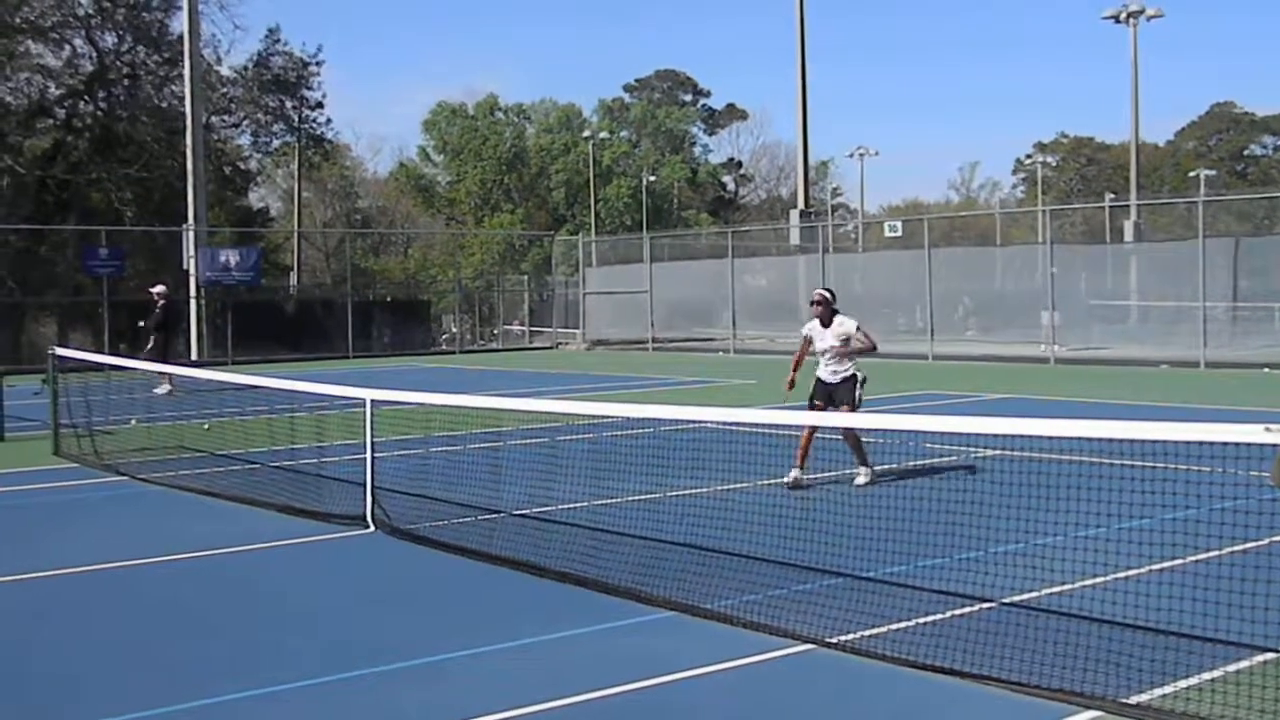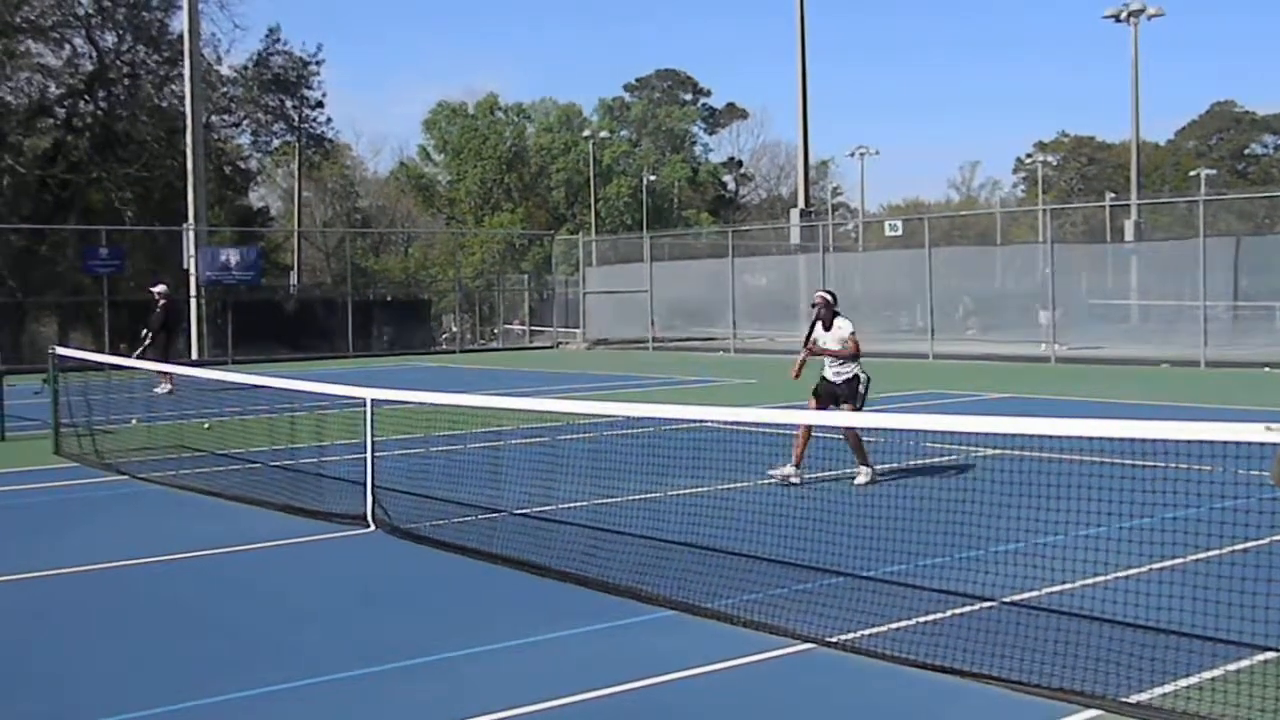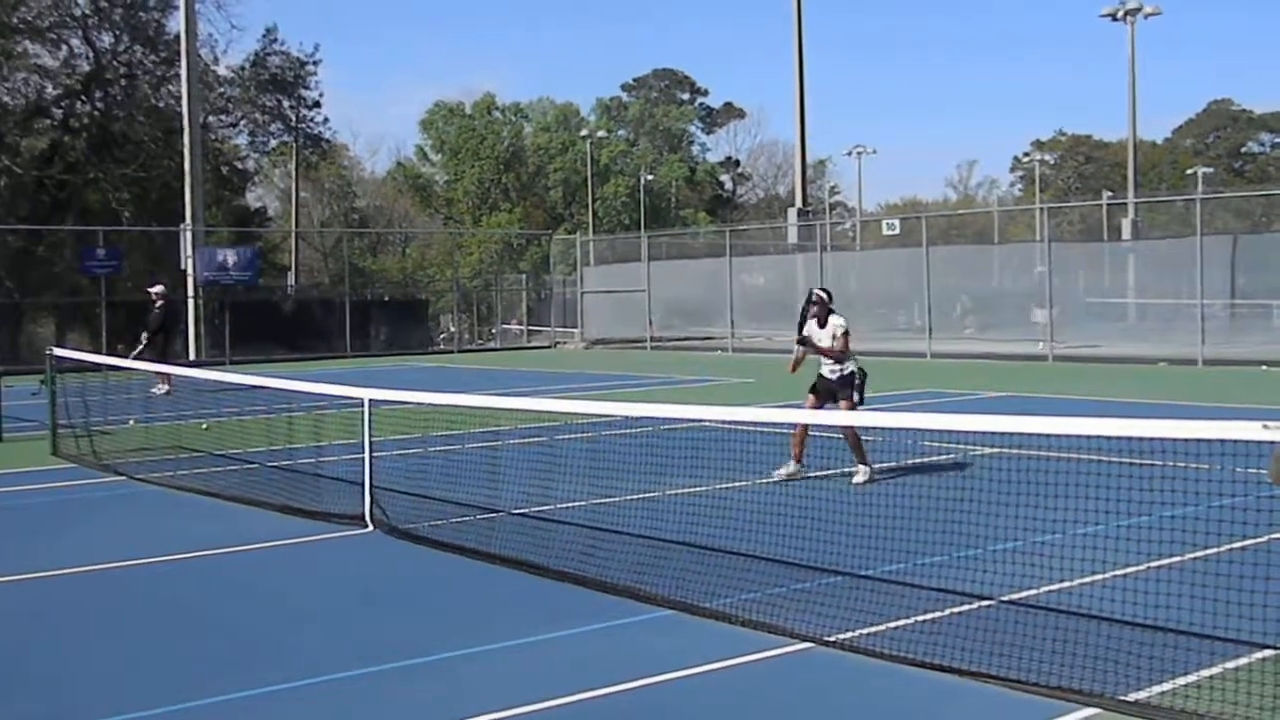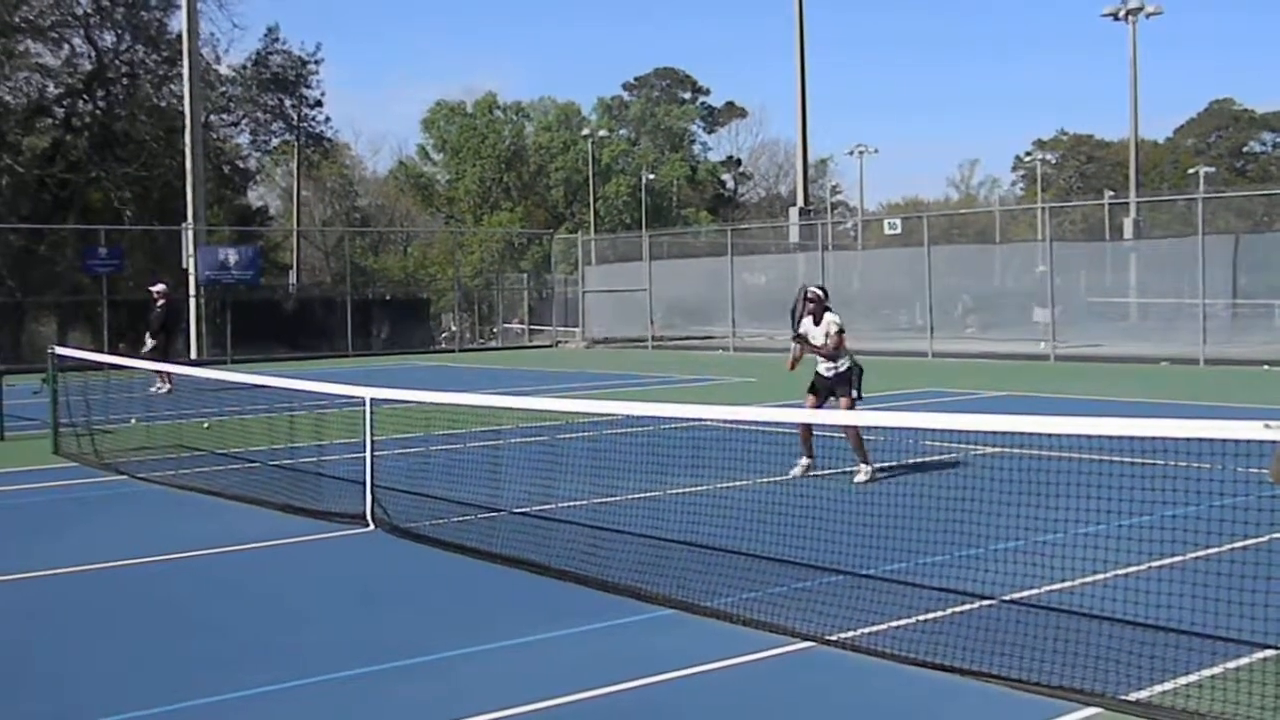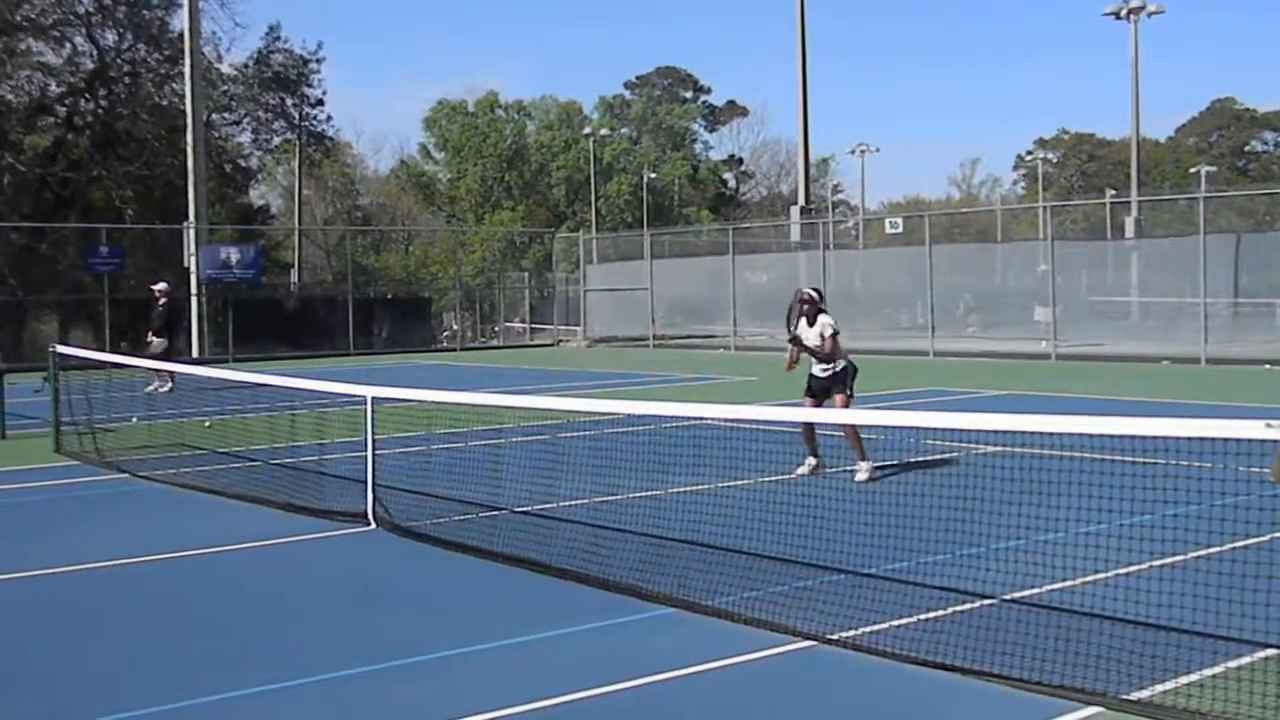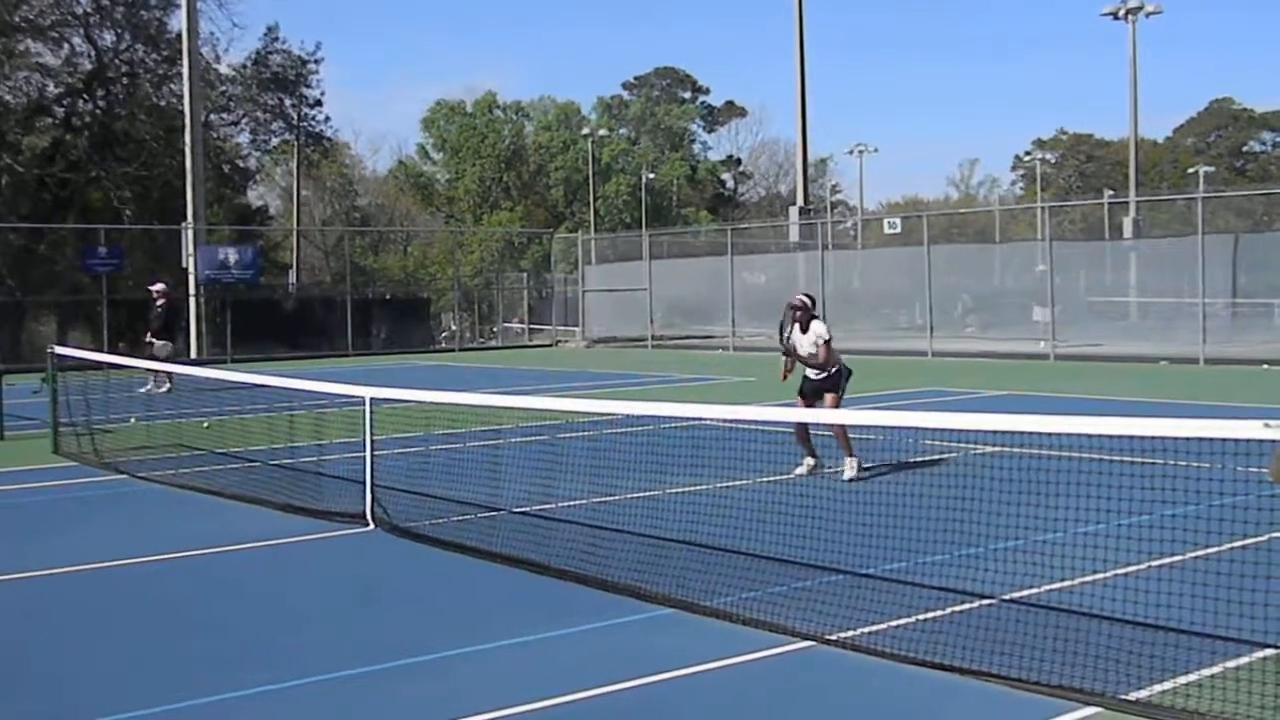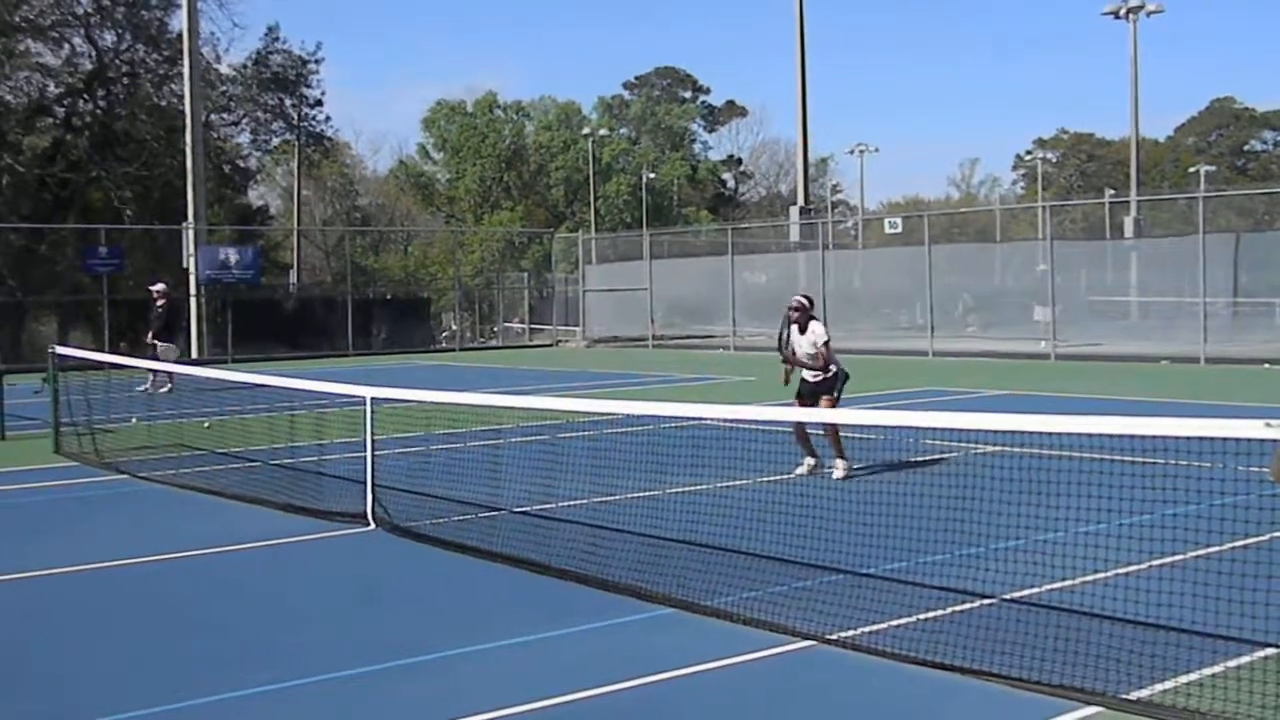
dt=0.1s
person 1, frame 1
left shoulder: (845, 323)
right shoulder: (811, 328)
left elbow: (871, 346)
right elbow: (801, 354)
left wrist: (849, 350)
right wrist: (792, 374)
left hip: (847, 379)
right hip: (823, 380)
left knee: (845, 428)
right knee: (809, 425)
left ankle: (865, 468)
right ankle: (797, 472)
person 1, frame 2
left shoulder: (844, 325)
right shoulder: (816, 328)
left elbow: (855, 354)
right elbow: (807, 352)
left wrist: (825, 351)
right wrist: (799, 366)
left hip: (851, 380)
right hip: (828, 380)
left knee: (847, 427)
left ankle: (865, 468)
right ankle: (793, 469)
person 1, frame 3
left shoulder: (838, 323)
right shoulder: (810, 325)
left elbow: (841, 355)
right elbow: (802, 350)
left wrist: (814, 346)
right wrist: (796, 361)
left hip: (847, 376)
right hip: (825, 376)
left knee: (845, 424)
left ankle: (864, 467)
right ankle: (795, 464)
person 1, frame 4
left shoulder: (832, 321)
right shoulder: (805, 322)
left elbow: (832, 354)
right elbow: (800, 347)
left wrist: (808, 344)
right wrist: (794, 359)
left hip: (844, 372)
right hip: (822, 374)
left knee: (846, 421)
left ankle: (865, 466)
right ankle: (807, 460)
person 1, frame 5
left shoulder: (826, 323)
right shoulder: (801, 323)
left elbow: (829, 357)
right elbow: (796, 349)
left wrist: (804, 347)
right wrist: (792, 360)
left hip: (839, 372)
right hip: (817, 375)
left ankle: (864, 463)
right ankle: (813, 460)
person 1, frame 6
left shoulder: (819, 329)
right shoulder: (794, 329)
left elbow: (824, 364)
right elbow: (791, 352)
left wrist: (798, 358)
right wrist: (787, 367)
left hip: (833, 375)
right hip: (810, 377)
right knee: (799, 421)
left ankle: (851, 460)
right ankle: (811, 459)
person 1, frame 7
left shoulder: (818, 330)
right shoulder: (792, 329)
left elbow: (824, 365)
right elbow: (792, 355)
left wrist: (798, 363)
right wrist: (788, 371)
left hip: (830, 377)
right hip: (808, 380)
right knee: (797, 421)
left ankle: (840, 461)
right ankle: (811, 459)
